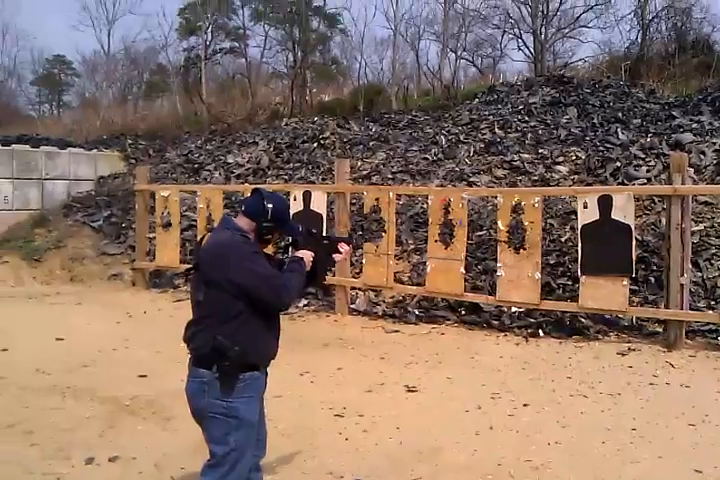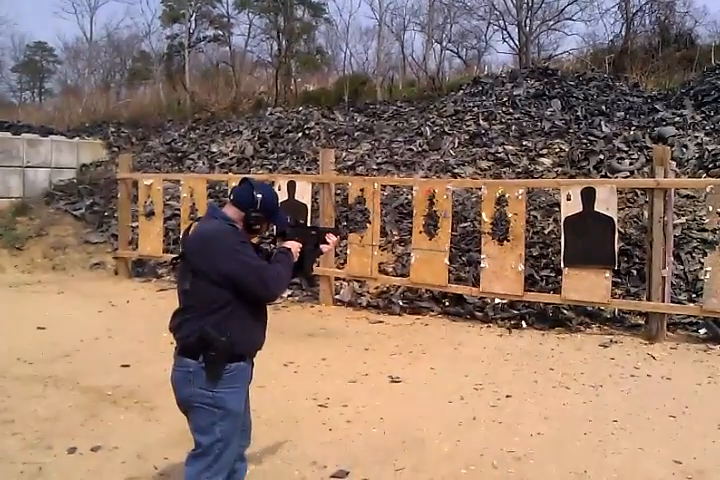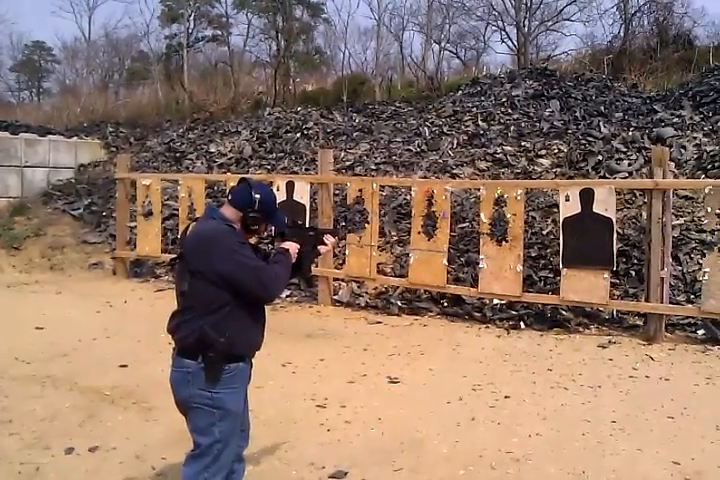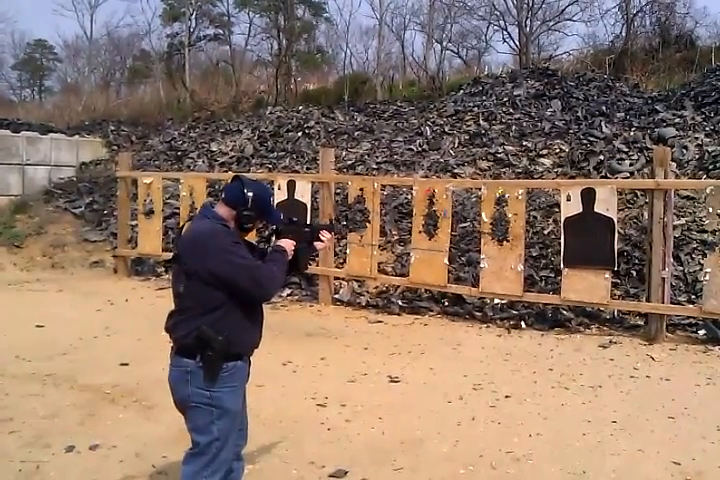
dt=0.7s
person 1, frame 1
left shoulder: (233, 244)
right shoulder: (232, 250)
left elbow: (272, 280)
right elbow: (280, 294)
right wrist: (299, 263)
left hip: (237, 376)
right hip: (226, 382)
left knee: (248, 456)
person 1, frame 2
left shoulder: (221, 233)
right shoulder: (219, 239)
left elbow: (259, 269)
right elbow: (268, 284)
right wrist: (286, 254)
left hip: (223, 365)
right hip: (211, 372)
left knee: (234, 445)
person 1, frame 3
left shoulder: (221, 234)
right shoulder: (216, 239)
left elbow: (258, 271)
right elbow: (266, 286)
right wrist: (284, 255)
left hip: (222, 366)
right hip: (209, 373)
left knee: (231, 447)
person 1, frame 4
left shoulder: (217, 233)
right shoulder: (210, 239)
left elbow: (256, 265)
right elbow: (262, 284)
right wrist: (280, 253)
left hip: (221, 365)
right hip: (208, 371)
left knee: (230, 446)
